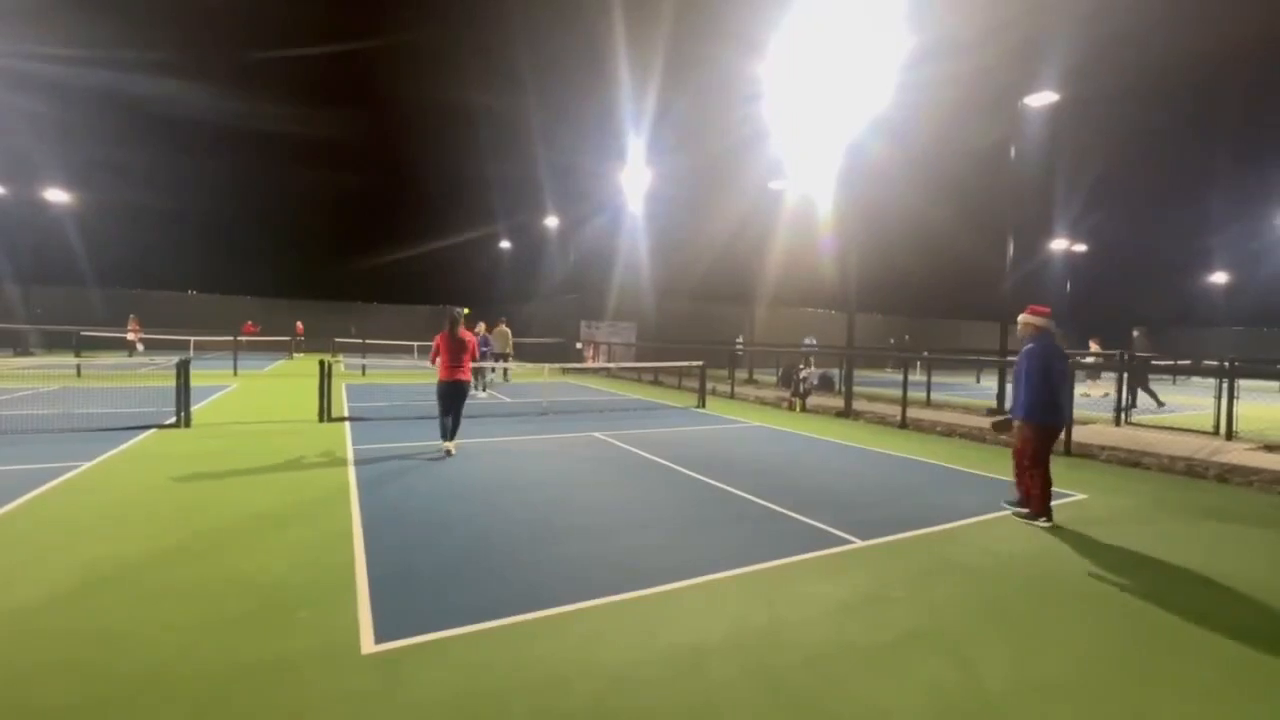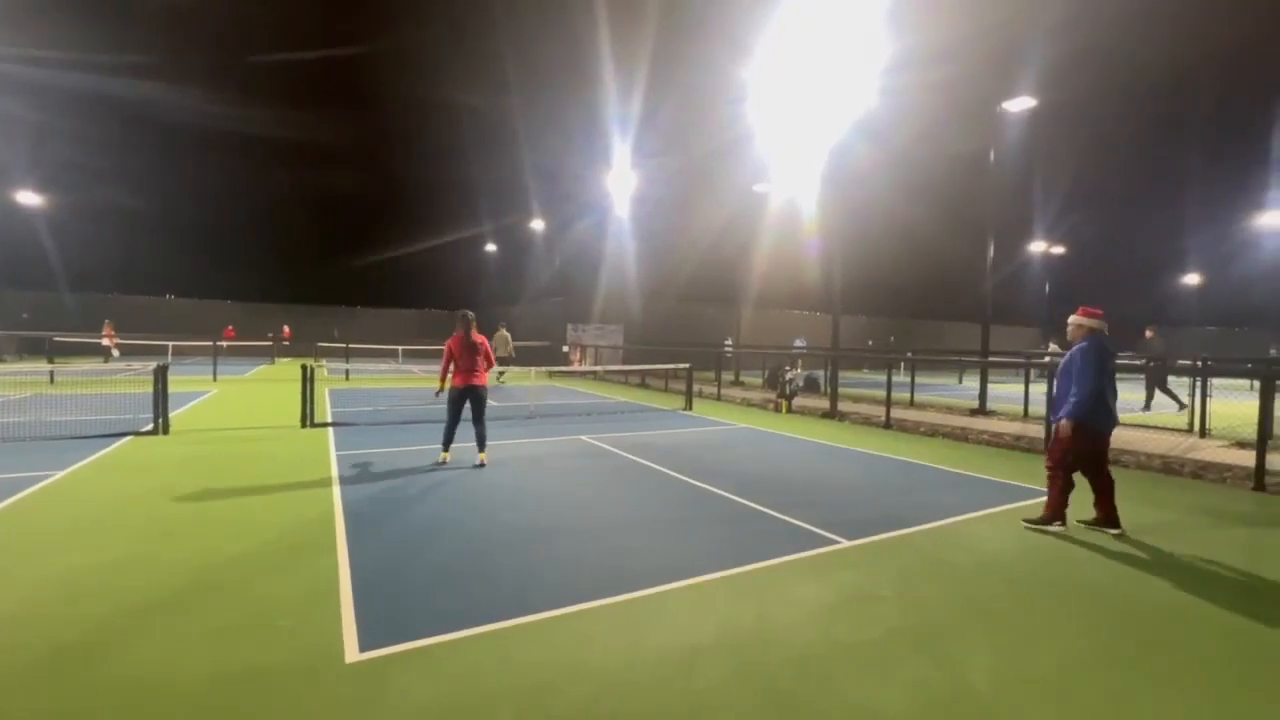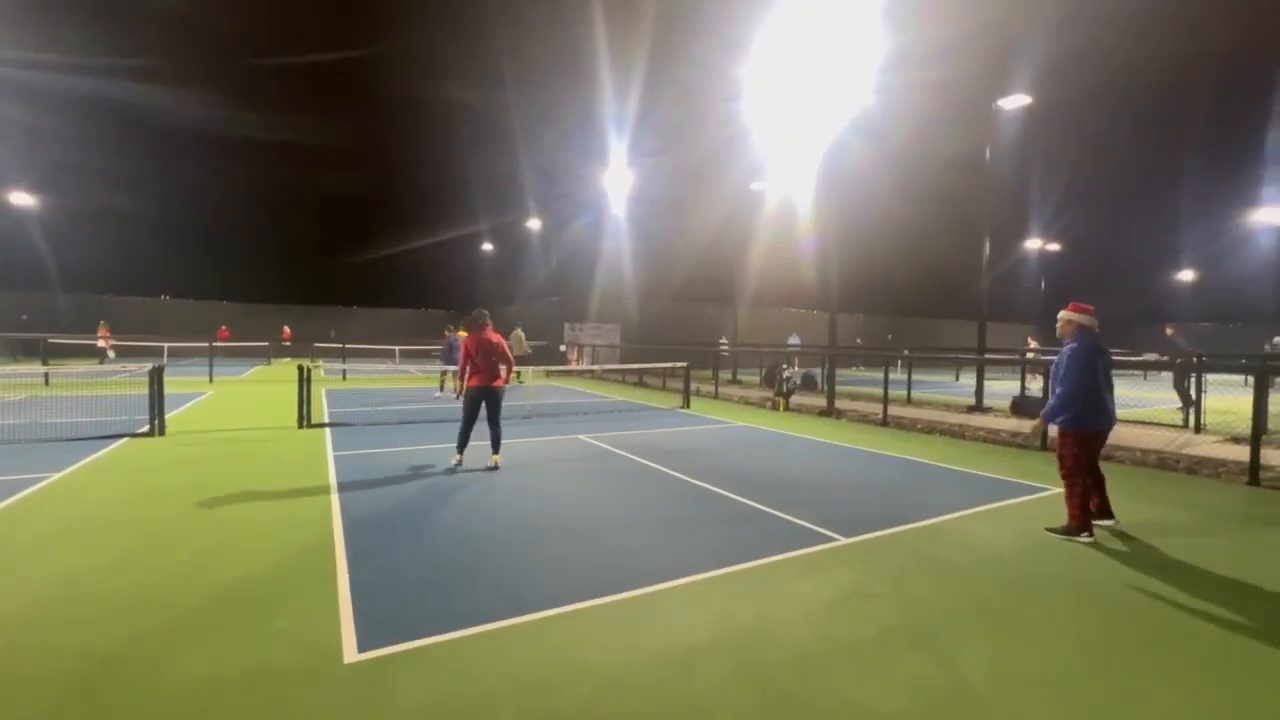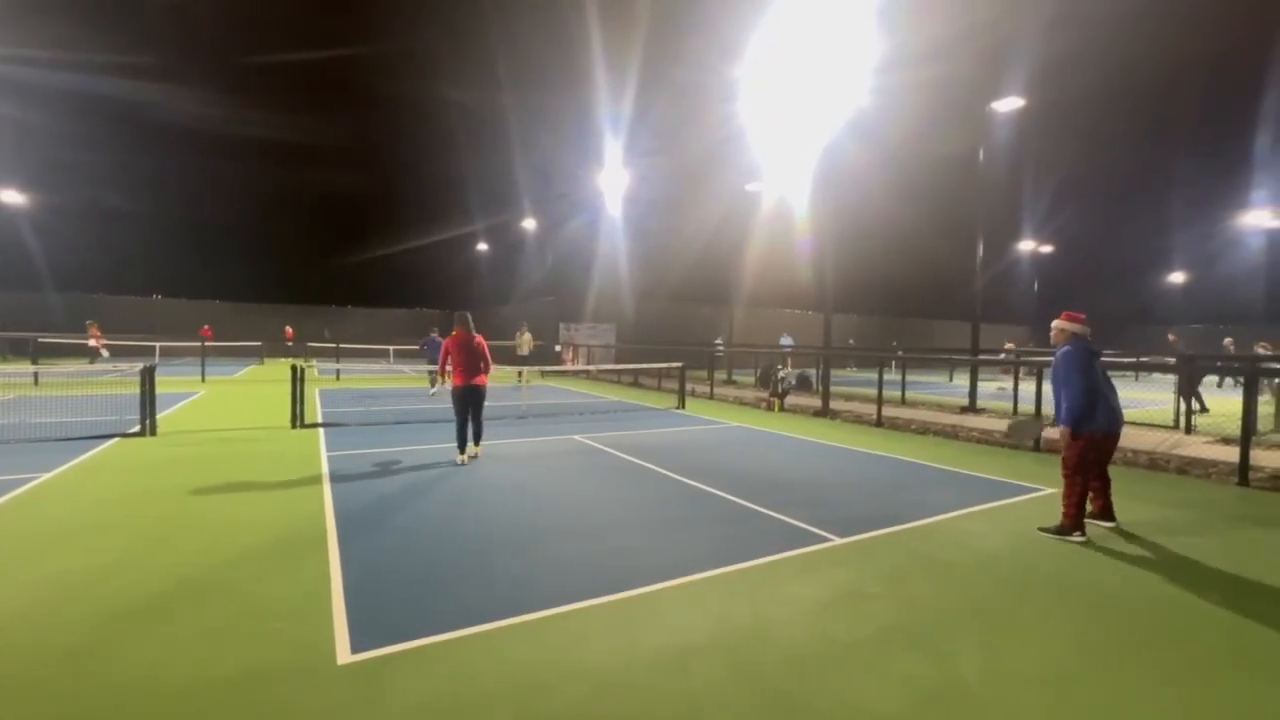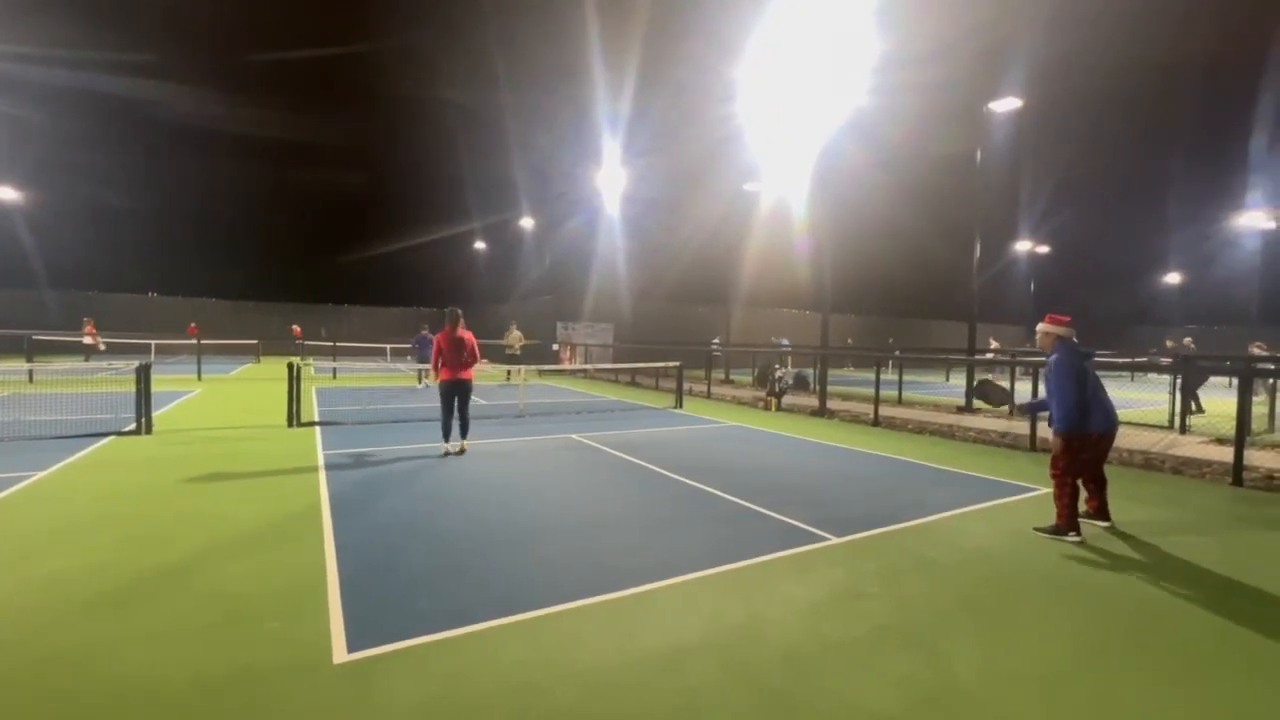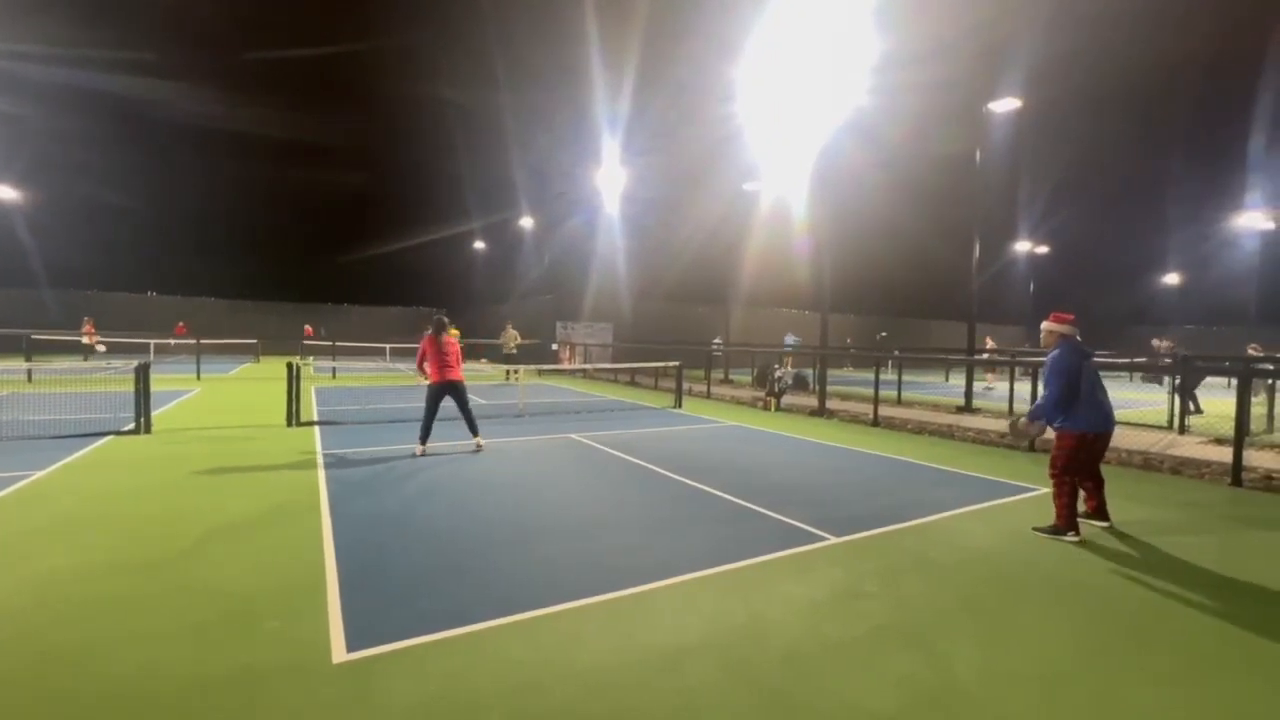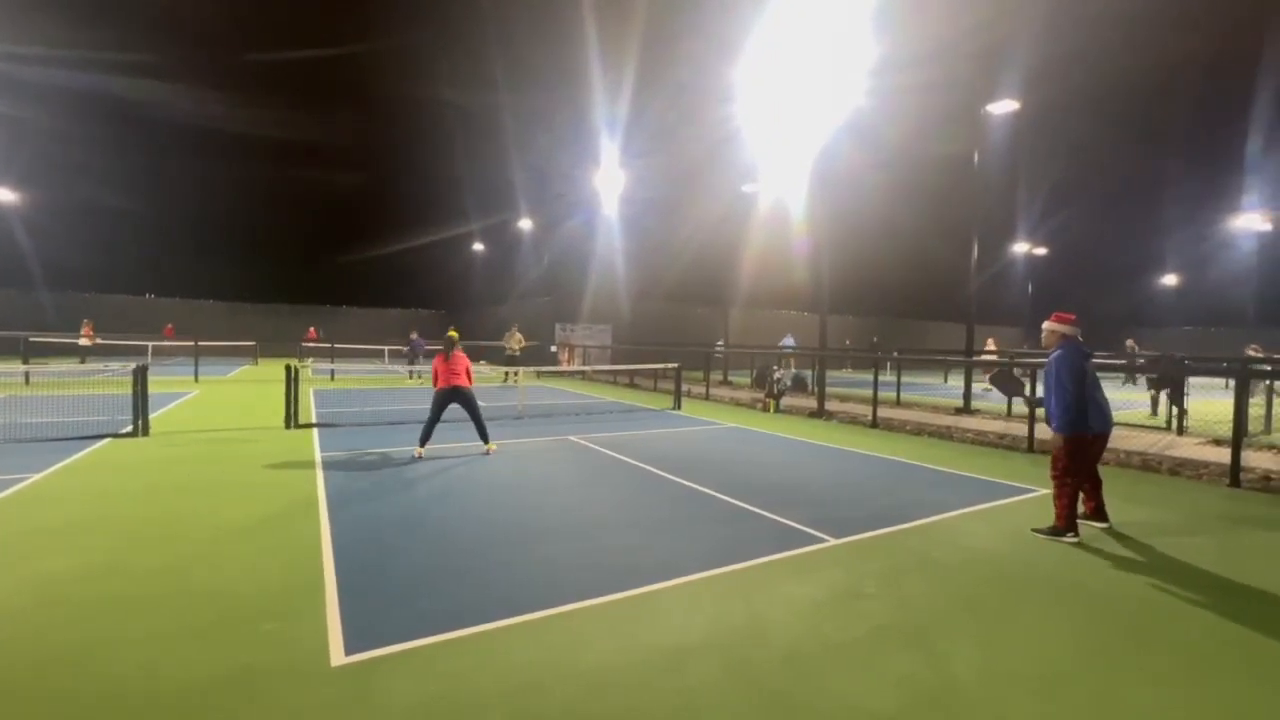
dt=0.7s
person 1, frame 1
left shoulder: (1032, 351)
right shoulder: (1054, 351)
left elbow: (1031, 388)
left wrist: (1022, 418)
left hip: (1038, 419)
right hip: (1053, 416)
left knee: (1033, 463)
right knee: (1024, 457)
left ankle: (1040, 513)
right ankle: (1027, 499)
person 1, frame 2
left shoulder: (1083, 351)
right shoulder: (1102, 352)
left elbow: (1084, 389)
right elbow: (1106, 391)
left wrist: (1070, 417)
right wrist: (1101, 420)
left hip: (1079, 423)
right hip: (1100, 423)
left knee: (1058, 467)
right knee: (1098, 471)
left ankle: (1053, 516)
right ankle: (1108, 519)
person 1, frame 3
left shoulder: (1075, 351)
right shoulder: (1095, 350)
left elbow: (1067, 392)
left wrist: (1045, 417)
left hip: (1078, 424)
right hip: (1098, 420)
left knee: (1073, 473)
right knee: (1088, 468)
left ankle: (1080, 527)
right ankle: (1102, 512)
person 1, frame 4
left shoulder: (1067, 354)
right shoulder: (1086, 355)
left elbow: (1074, 392)
left wrist: (1066, 423)
right wrist: (1065, 418)
left hip: (1088, 425)
right hip: (1108, 422)
left knee: (1074, 473)
right knee: (1095, 469)
left ankle: (1072, 526)
right ankle: (1103, 512)
person 1, frame 5
left shoulder: (1060, 360)
right shoulder: (1071, 357)
left elbow: (1066, 400)
right elbow: (1058, 397)
left wrist: (1059, 432)
right wrist: (1029, 406)
left hip: (1085, 427)
right hip: (1103, 423)
left knee: (1062, 472)
right knee: (1090, 469)
left ankle: (1066, 526)
right ankle: (1099, 512)
person 1, frame 6
left shoulder: (1059, 358)
right shoulder: (1078, 356)
left elbow: (1053, 397)
left wrist: (1032, 416)
right wrist: (1047, 418)
left hip: (1078, 426)
right hip: (1098, 422)
left knee: (1062, 473)
right knee: (1087, 470)
left ankle: (1066, 526)
right ankle: (1097, 512)
person 1, frame 7
left shoulder: (1061, 358)
right shoulder: (1075, 356)
left elbow: (1065, 398)
left wrist: (1059, 429)
right wrist: (1038, 401)
left hip: (1079, 428)
right hip: (1096, 424)
left knee: (1063, 475)
right knee: (1085, 471)
left ankle: (1065, 527)
right ankle: (1096, 513)
